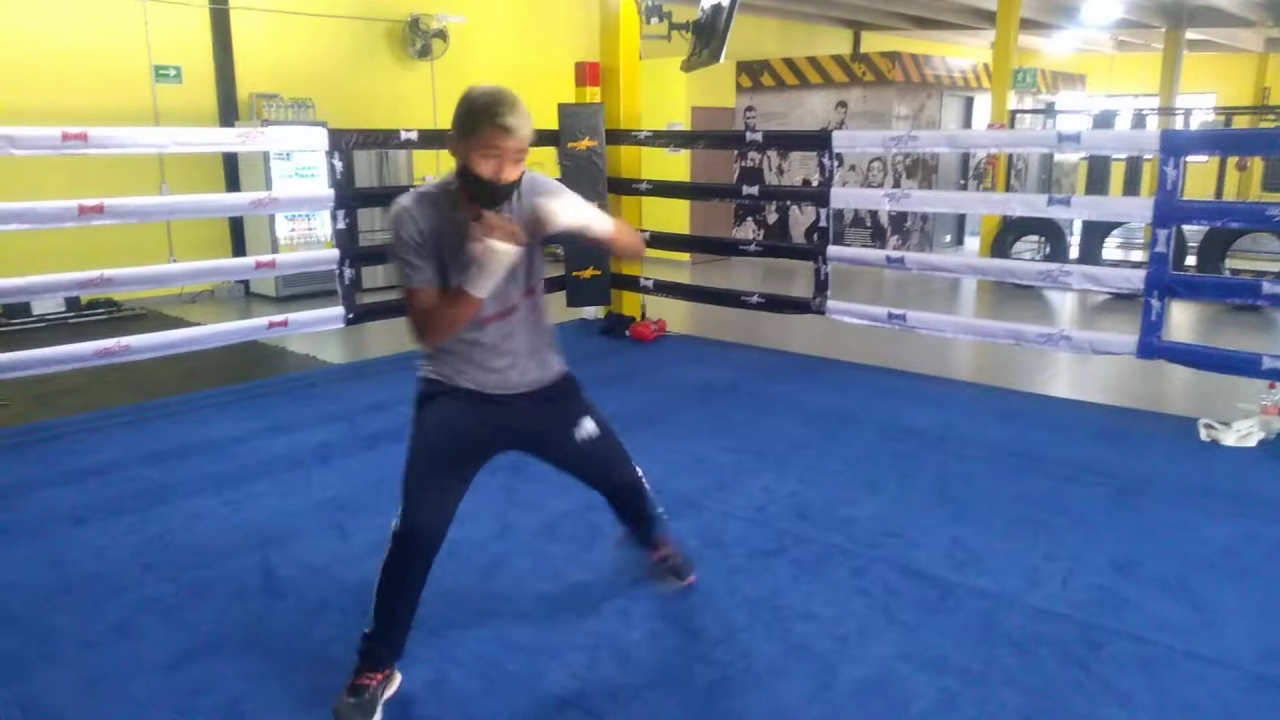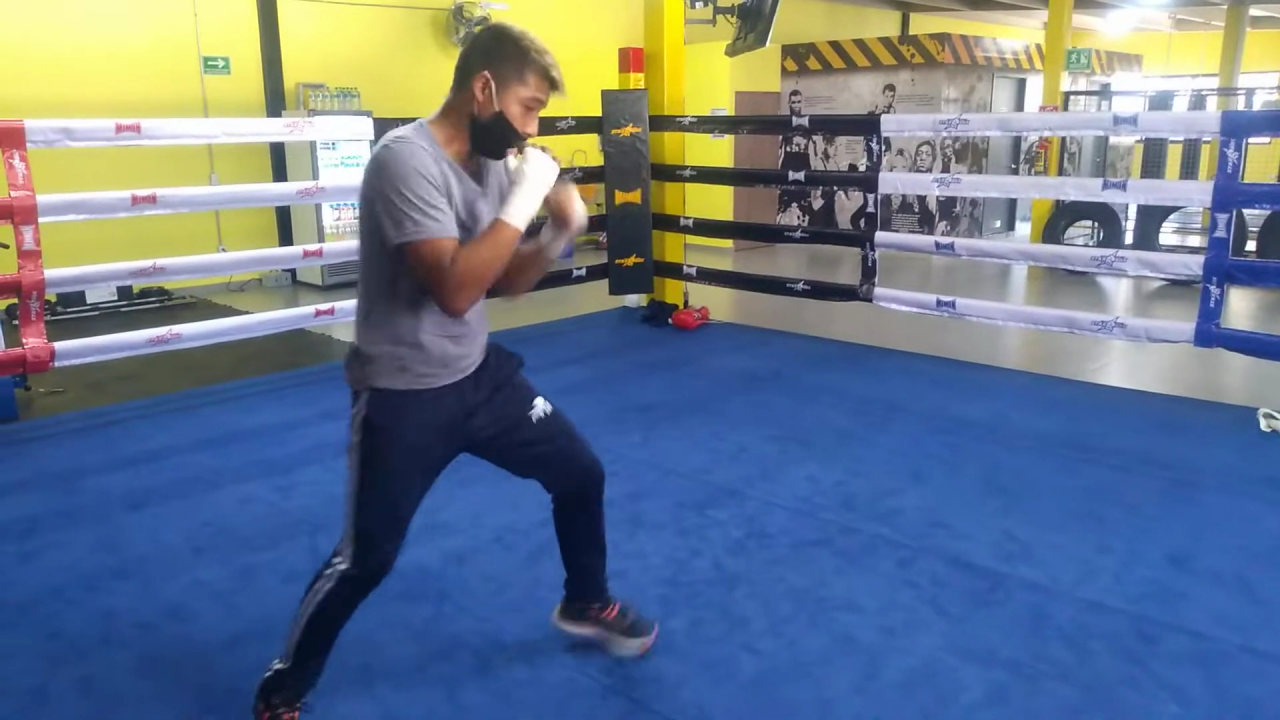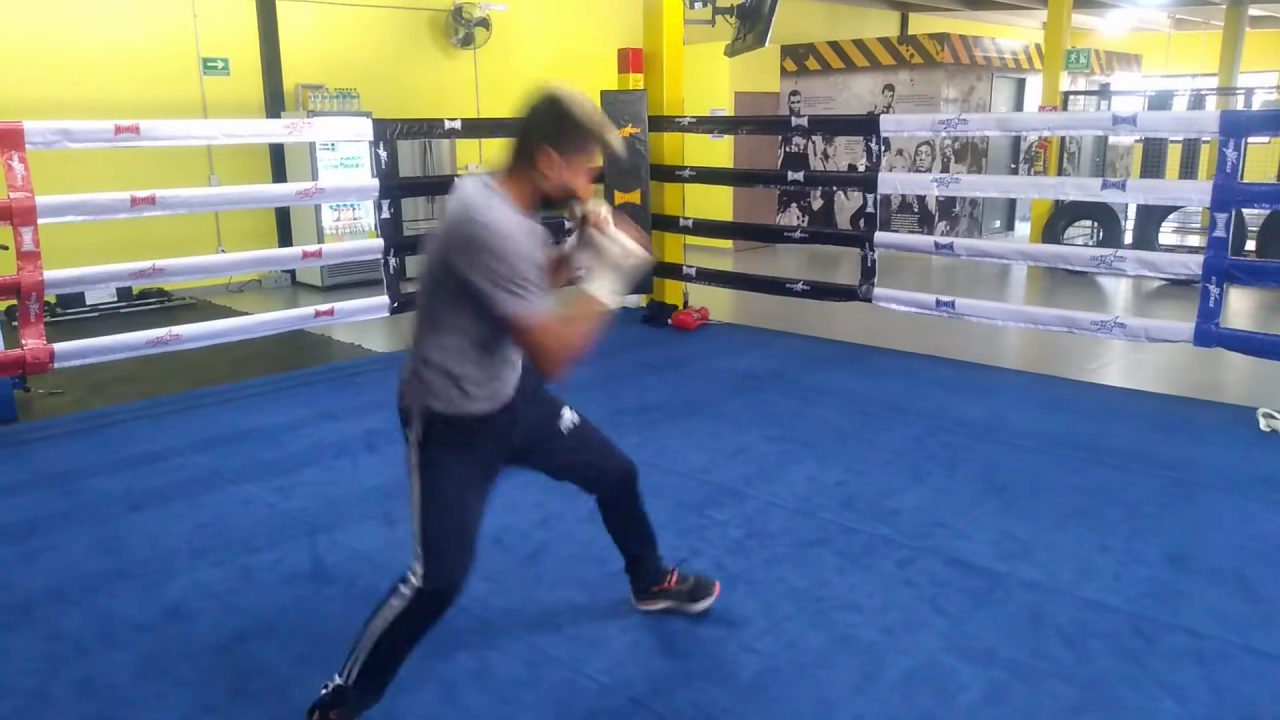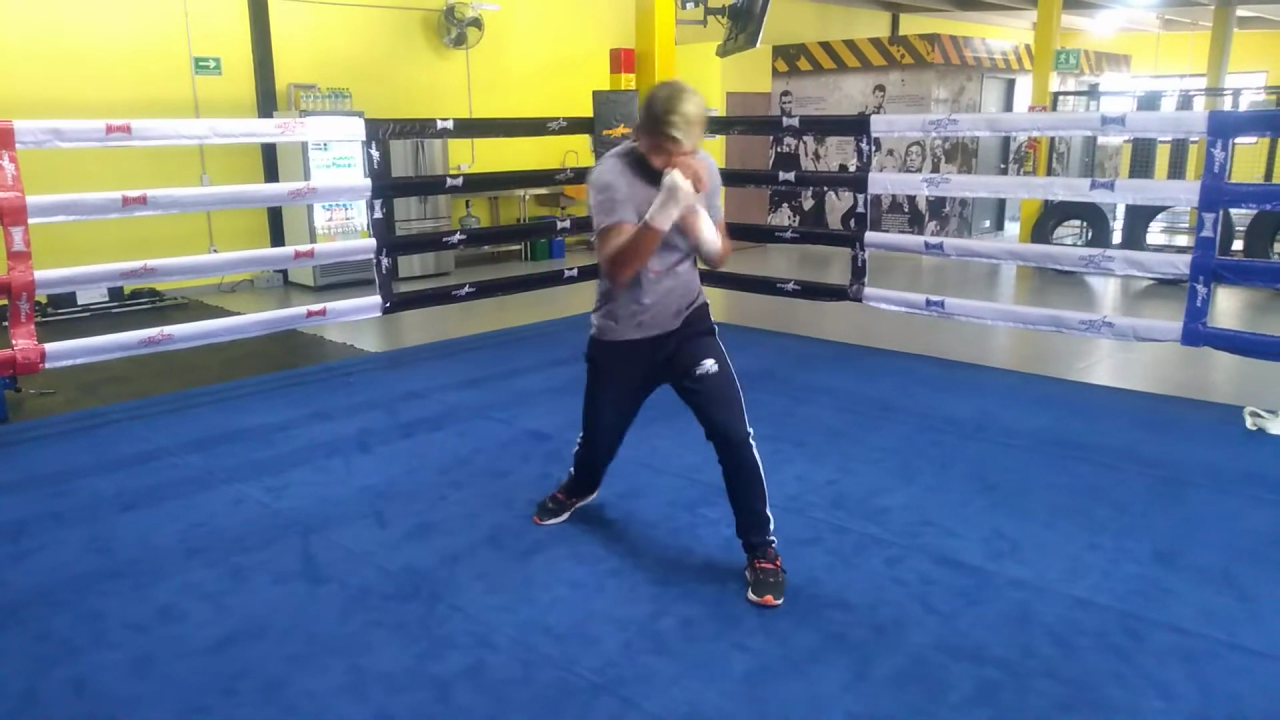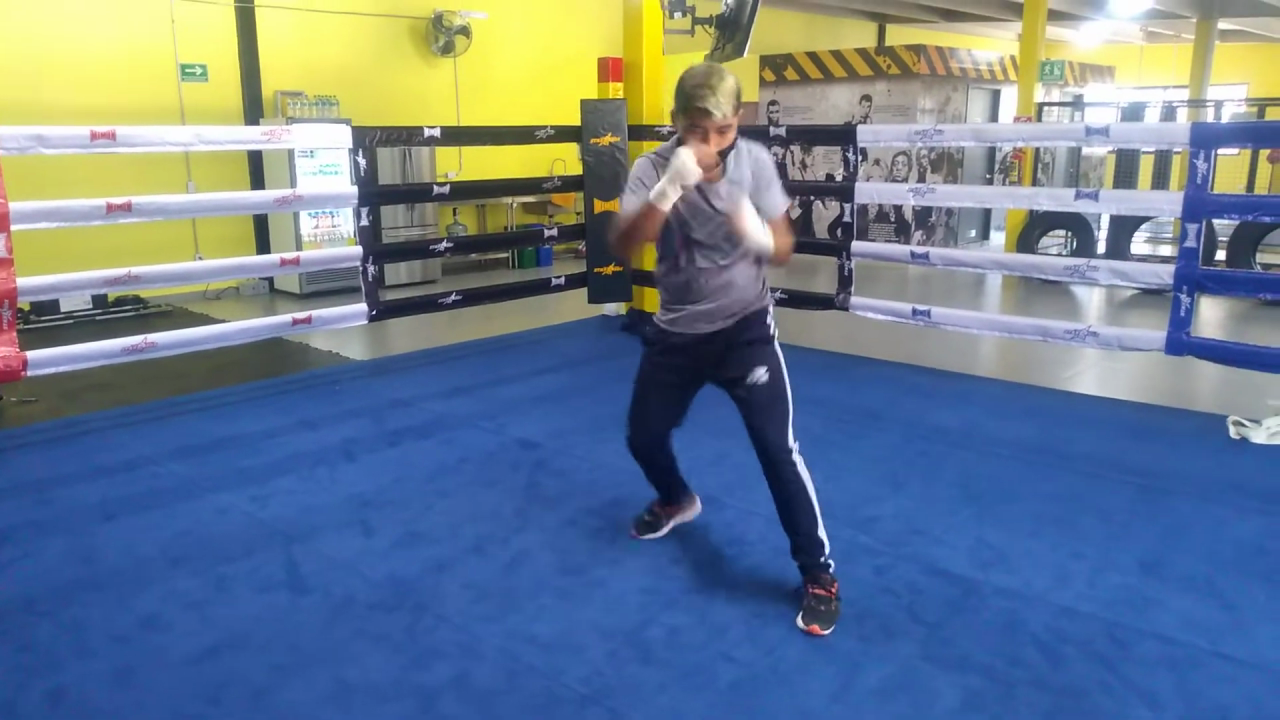
dt=0.7s
person 1, frame 1
left shoulder: (533, 193)
right shoulder: (415, 215)
left elbow: (632, 246)
right elbow: (431, 332)
left wrist: (585, 219)
right wrist: (481, 274)
left hip: (538, 384)
right hip: (457, 393)
left knee: (618, 474)
right knee: (419, 529)
left ankle: (655, 541)
right ankle: (376, 666)
person 1, frame 2
left shoulder: (493, 161)
right shoulder: (406, 159)
left elbow: (510, 280)
right elbow: (456, 288)
left wrist: (559, 232)
right wrist: (521, 205)
left hip: (478, 373)
right hip: (402, 393)
left knee: (580, 474)
right knee: (367, 558)
left ankle: (588, 604)
person 1, frame 3
left shoulder: (522, 202)
right shoulder: (486, 223)
left elbow: (537, 284)
right elbow: (553, 353)
left wrist: (588, 247)
right wrist: (607, 278)
left hip: (509, 393)
right hip: (451, 418)
left knee: (615, 474)
right knee: (439, 578)
left ankle: (651, 582)
person 1, frame 4
left shoulder: (703, 169)
right shoulder: (611, 175)
left elbow: (720, 254)
right elbow: (614, 269)
left wrist: (710, 239)
right wrist: (663, 213)
left hip: (687, 326)
right hip: (620, 337)
left knee: (733, 434)
right knee: (599, 439)
left ankle: (761, 549)
right ankle: (580, 487)
person 1, frame 5
left shoulder: (754, 162)
right shoulder: (652, 167)
left elbow: (783, 247)
right elbow: (622, 246)
left wrist: (761, 239)
right wrist: (669, 189)
left hip: (744, 326)
right hip: (676, 333)
left knee: (777, 449)
right knee: (643, 435)
left ankle: (820, 575)
right ankle: (676, 499)
